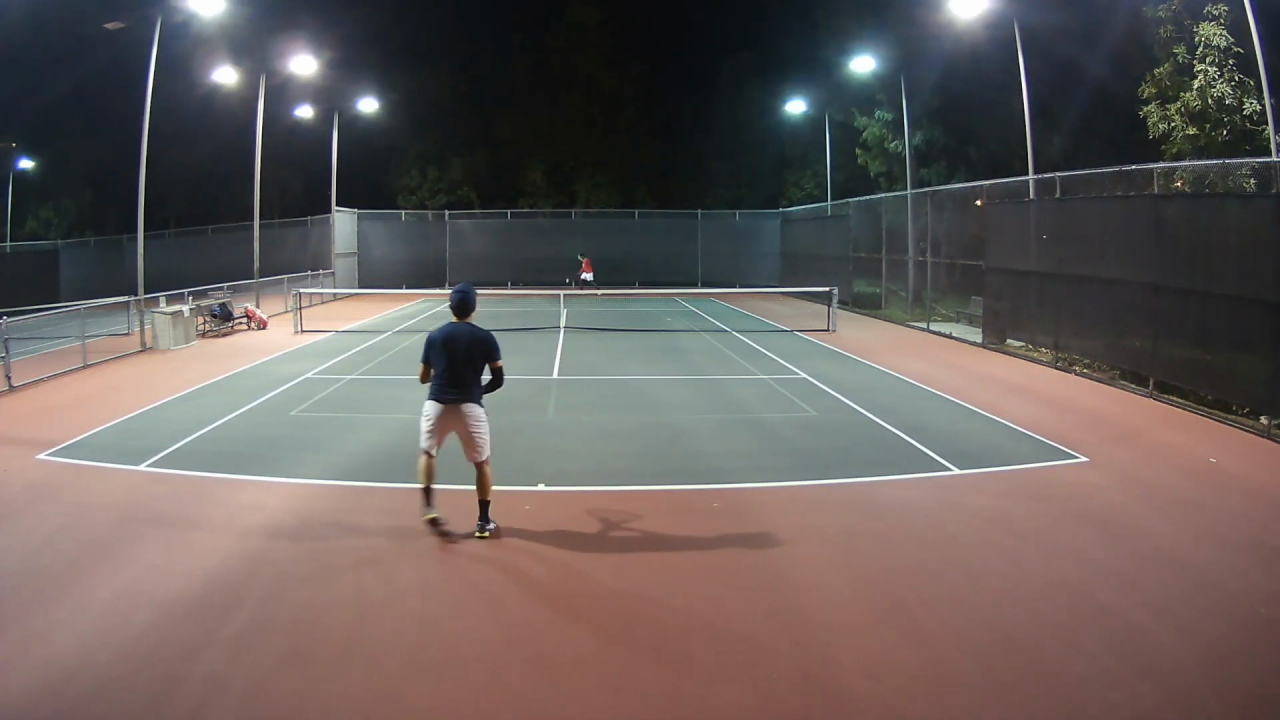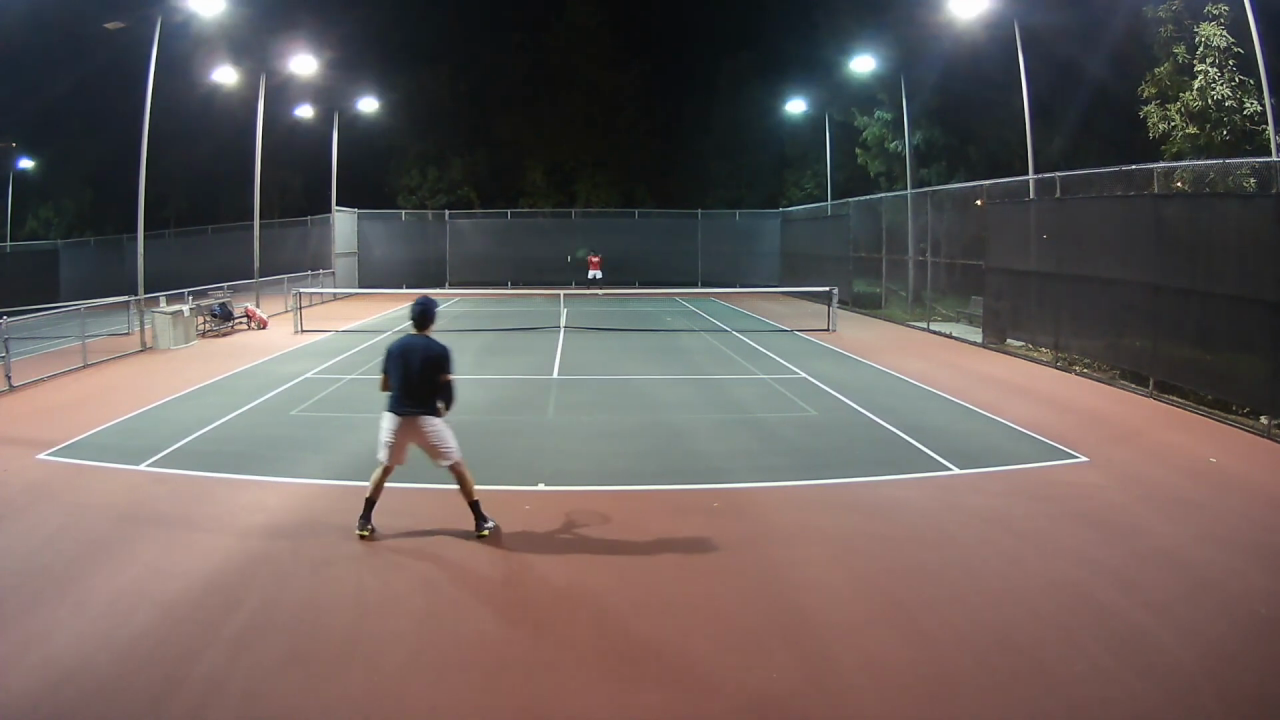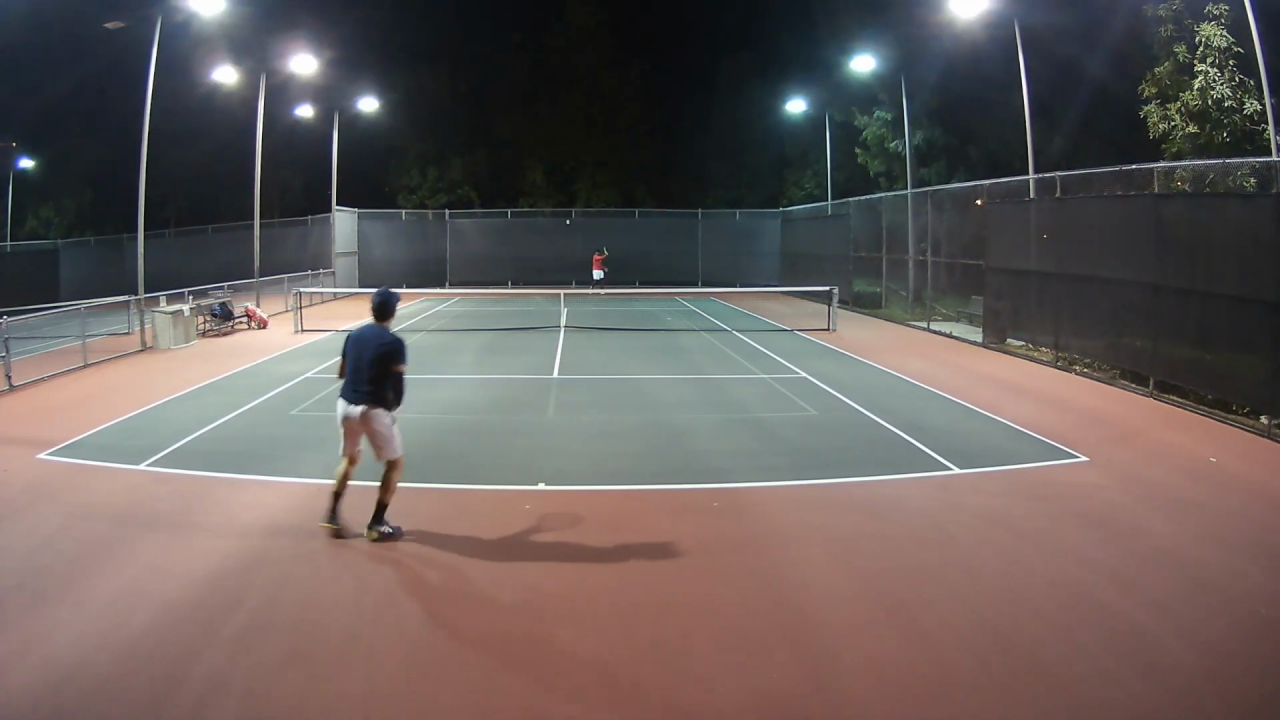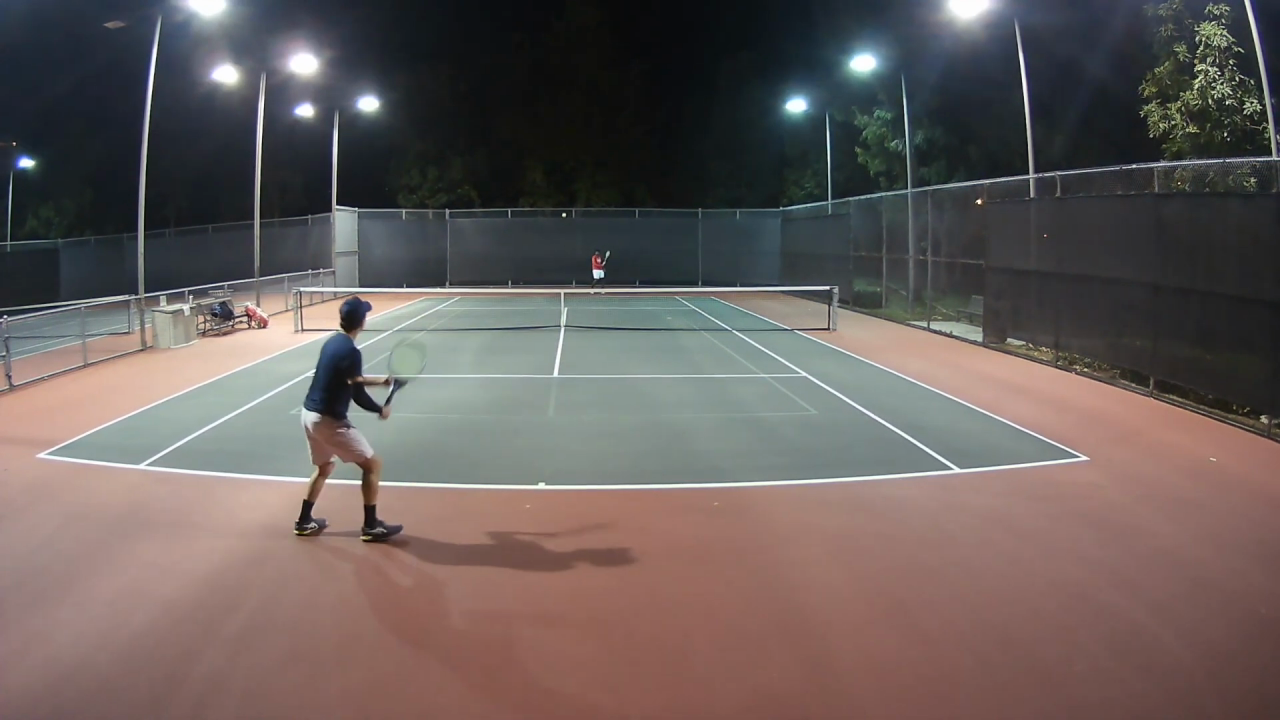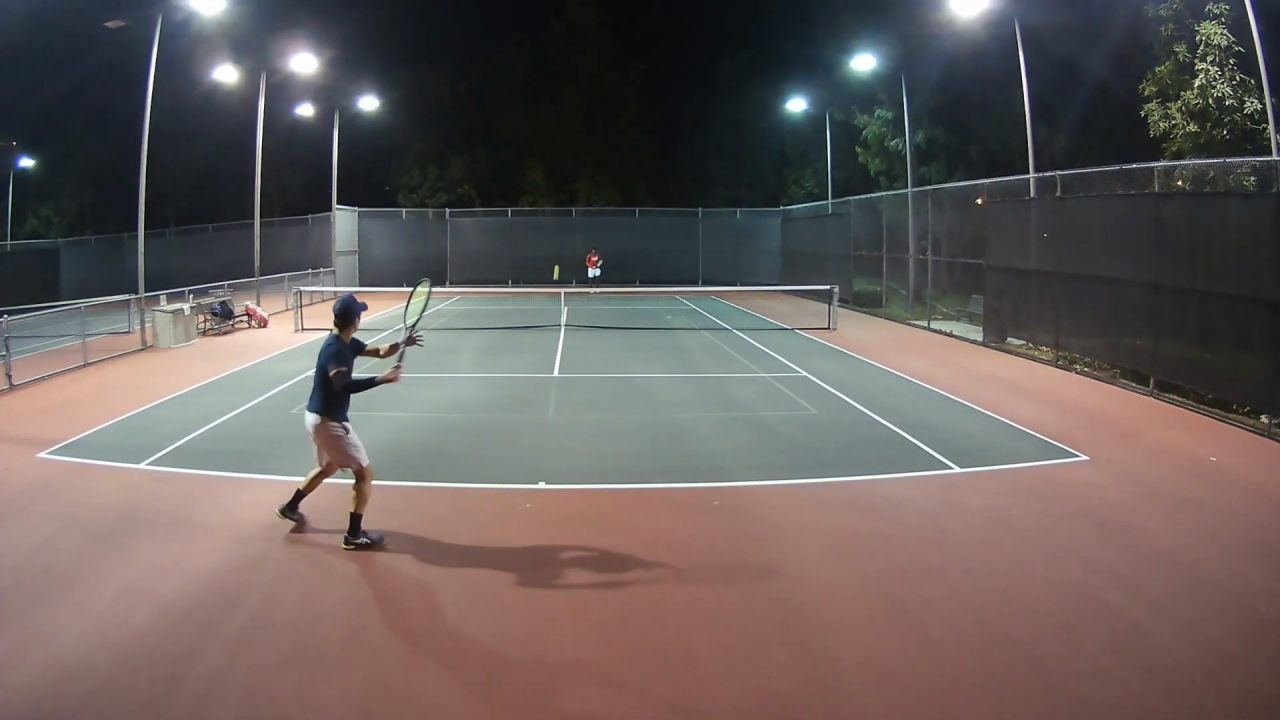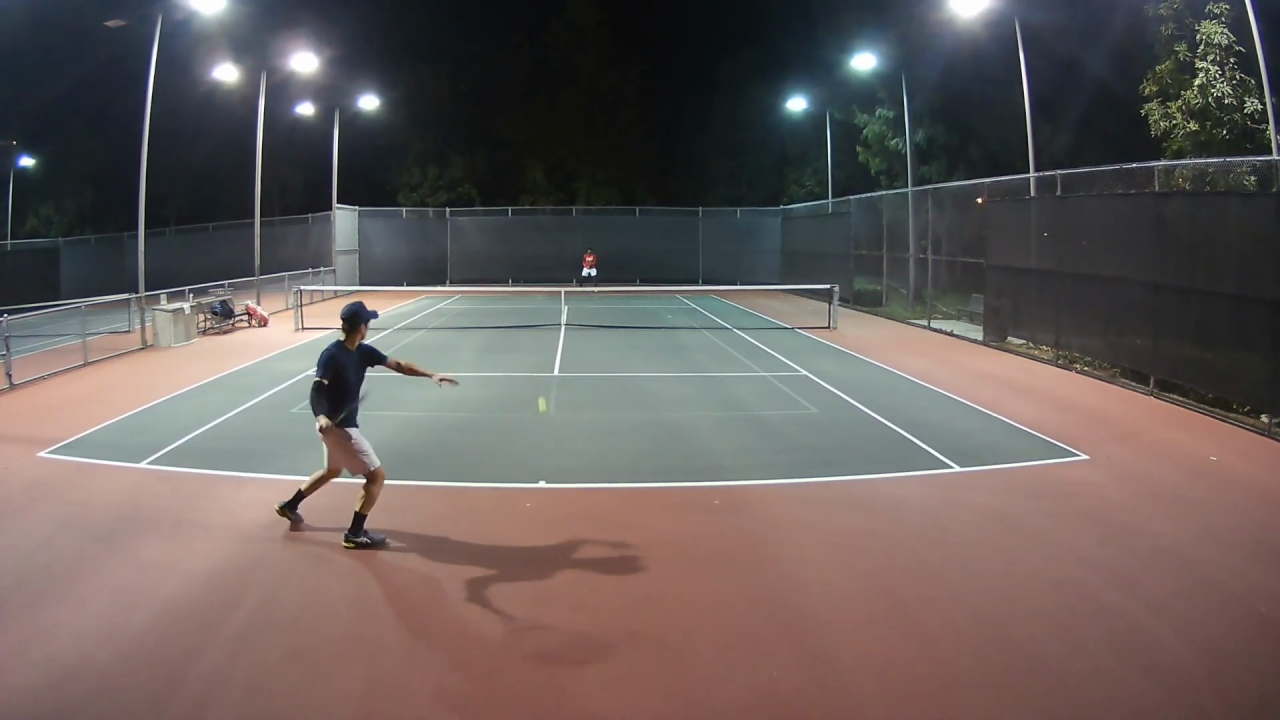
dt=0.3s
person 1, frame 1
left shoulder: (435, 337)
right shoulder: (486, 339)
left elbow: (424, 378)
right elbow: (499, 380)
left hip: (437, 405)
right hip: (469, 408)
left knee: (428, 455)
right knee: (482, 464)
left ankle: (429, 508)
right ankle: (484, 522)
person 1, frame 2
left shoulder: (394, 347)
right shoulder: (439, 351)
left elbow: (385, 386)
right elbow: (446, 392)
right wrist: (443, 409)
left hip: (394, 416)
right hip: (426, 419)
left knee: (385, 468)
right knee: (458, 467)
left ankle: (364, 521)
right ankle: (481, 521)
person 1, frame 3
left shoulder: (354, 336)
right shoulder: (394, 342)
left elbow: (342, 373)
right elbow: (397, 382)
right wrist: (395, 404)
left hip: (346, 405)
right hip: (373, 410)
left knee: (350, 459)
right knee: (394, 464)
left ankle: (332, 515)
right ankle: (376, 524)
person 1, frame 4
left shoulder: (332, 342)
right shoulder: (350, 352)
right elbow: (357, 395)
left wrist: (380, 381)
right wrist: (380, 410)
left hip: (310, 414)
right hip: (329, 420)
left knee: (323, 467)
right knee: (371, 465)
left ankle: (304, 521)
right ankle: (371, 526)
person 1, frame 5
left shoulder: (347, 343)
right shoulder: (335, 348)
left elbow: (377, 351)
right elbow: (343, 384)
left wrist: (400, 344)
right wrist: (381, 379)
left hip: (319, 418)
right hip: (328, 421)
left knee: (328, 467)
right knee: (365, 473)
left ankle: (291, 507)
right ankle: (354, 535)
person 1, frame 6
left shoulder: (363, 351)
right shoulder: (330, 355)
left elbow: (396, 365)
right elbow: (316, 393)
left wrist: (431, 375)
right wrist: (320, 416)
left hip: (342, 425)
right hip: (337, 426)
left knee: (331, 470)
right knee: (376, 476)
left ankle: (290, 505)
right ankle: (355, 533)
